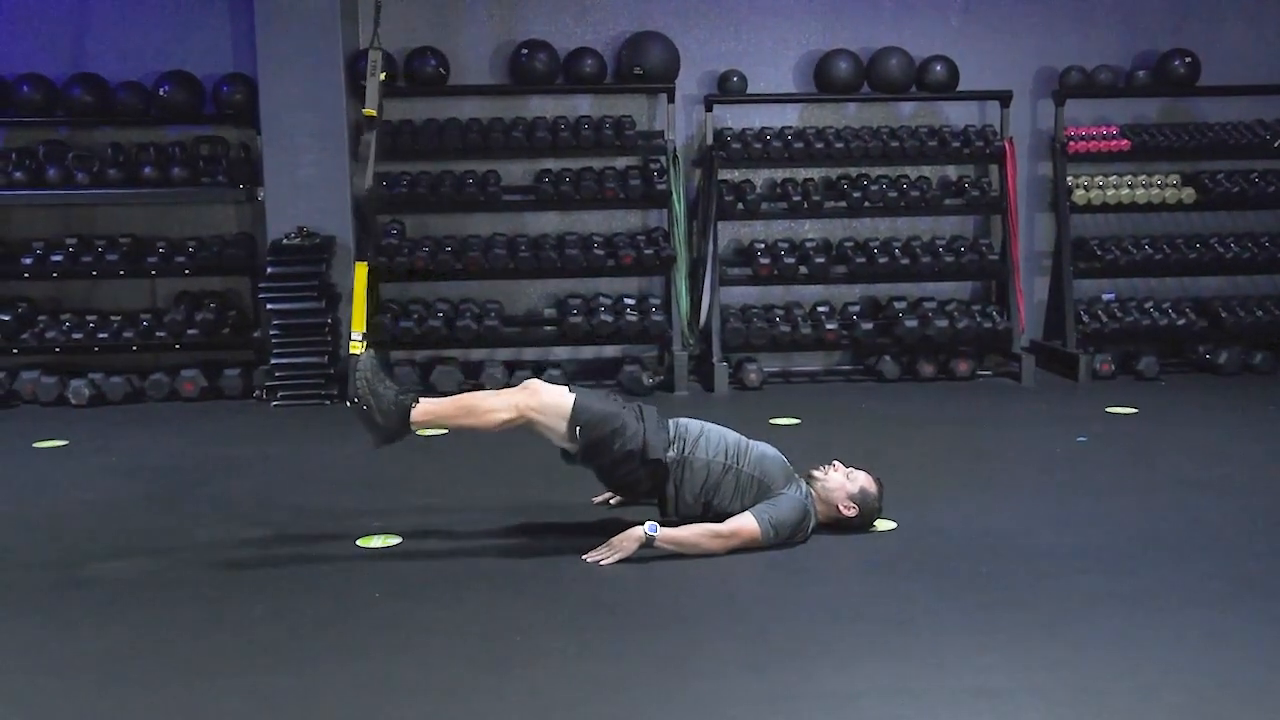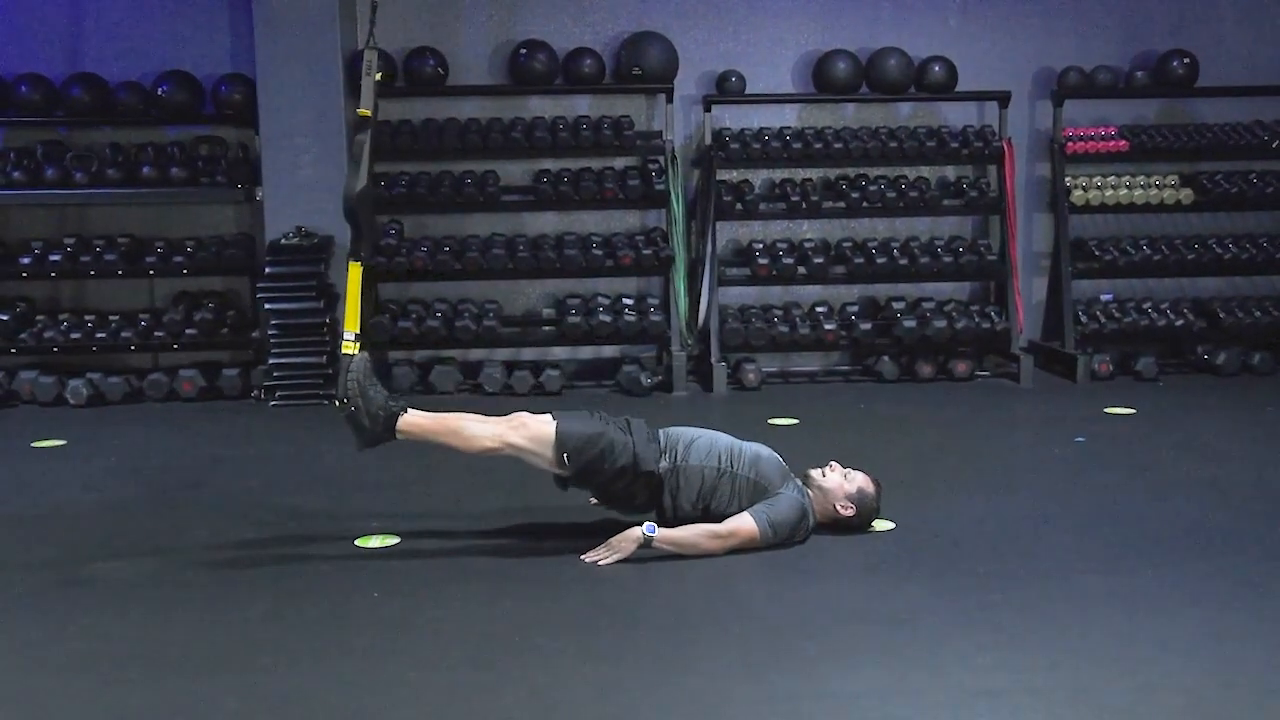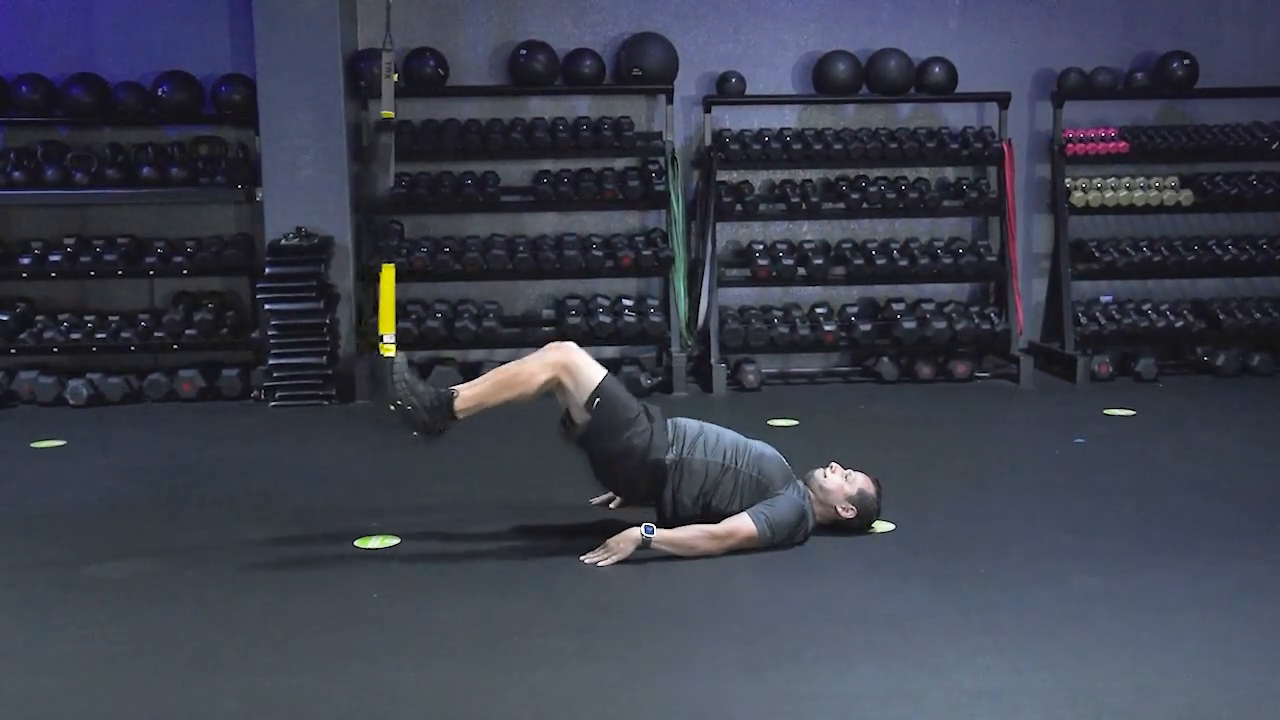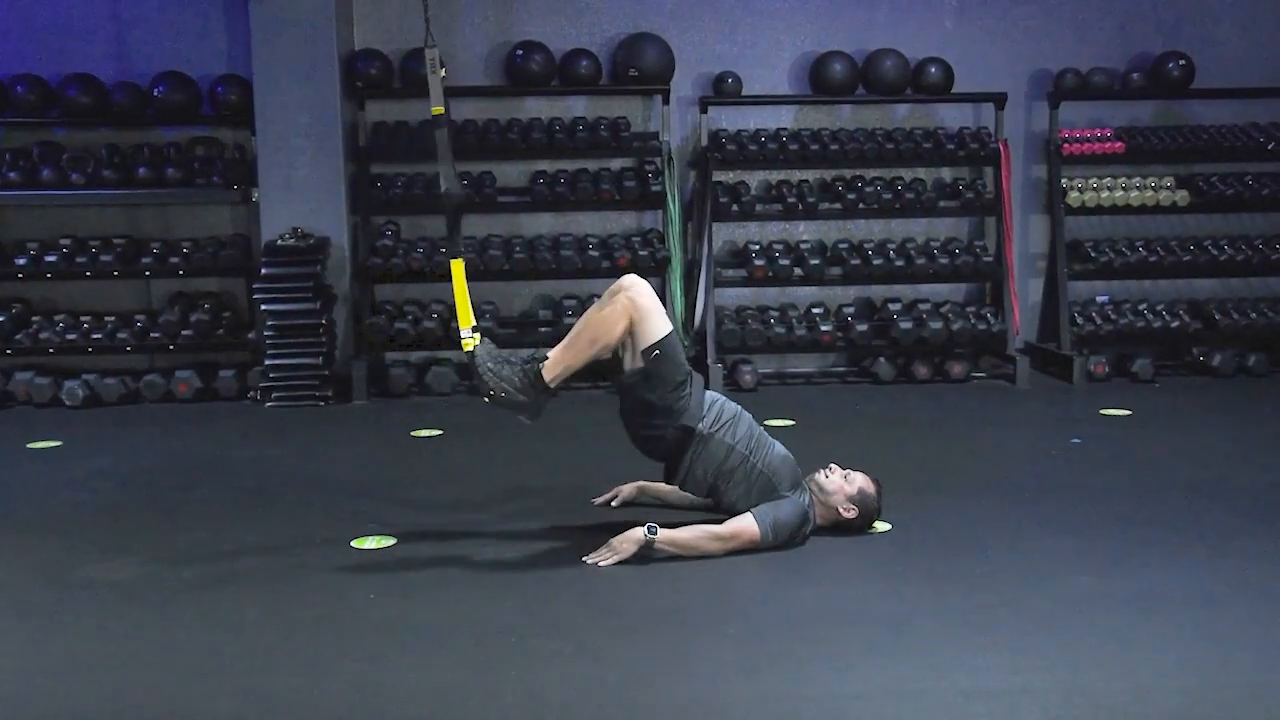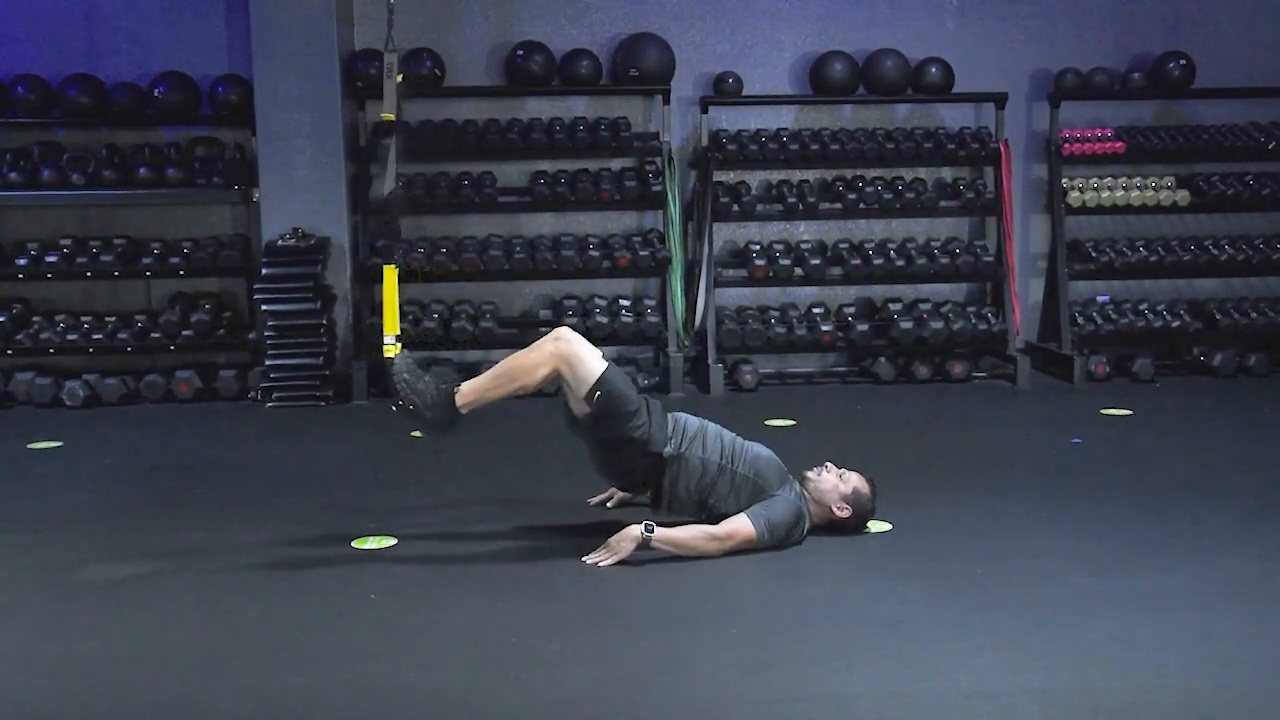
dt=0.5s
person 1, frame 1
left shoulder: (795, 514)
right shoulder: (789, 484)
left elbow: (724, 535)
left wrist: (646, 533)
left hip: (654, 459)
right hip: (659, 438)
left knee: (528, 400)
right knee: (533, 393)
left ankle: (403, 416)
right ankle: (408, 408)
person 1, frame 2
left shoulder: (794, 513)
right shoulder: (786, 482)
left elbow: (723, 536)
left wrist: (646, 533)
left hip: (647, 474)
right hip: (651, 450)
left knee: (512, 433)
right knee: (518, 423)
left ankle: (389, 422)
right ankle: (394, 416)
person 1, frame 3
left shoulder: (794, 514)
right shoulder: (789, 486)
left elbow: (722, 536)
left wrist: (644, 535)
left hip: (655, 459)
right hip: (663, 441)
left knee: (563, 357)
right knee: (558, 358)
left ankle: (443, 407)
right ankle: (447, 402)
person 1, frame 4
left shoulder: (795, 516)
right shoulder: (796, 494)
left elbow: (725, 538)
left wrist: (647, 535)
left hip: (677, 423)
right hip: (689, 419)
left knee: (632, 293)
right knee: (628, 293)
left ankle: (534, 381)
right ankle: (536, 373)
person 1, frame 5
left shoulder: (788, 516)
right shoulder: (786, 490)
left elbow: (721, 537)
left wrist: (644, 533)
right wrist: (636, 489)
left hip: (650, 450)
right hip: (663, 439)
left knee: (562, 347)
right knee: (563, 345)
left ankle: (449, 402)
right ankle: (454, 397)
